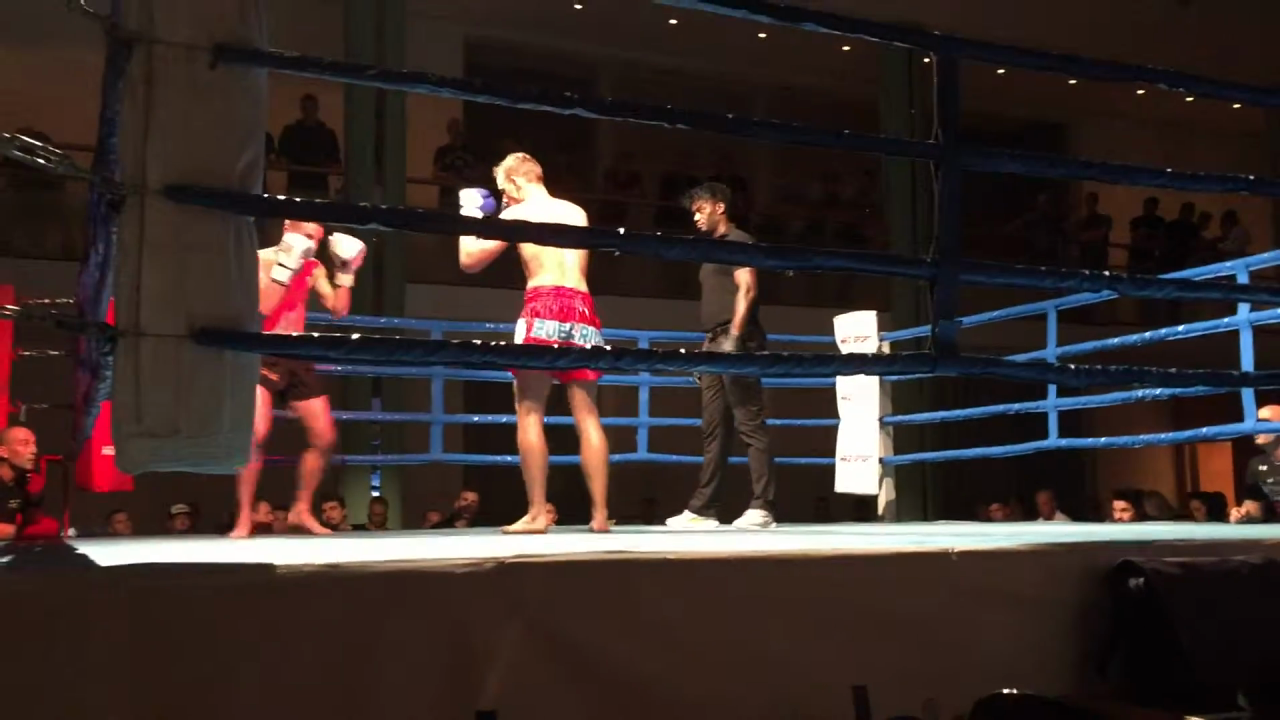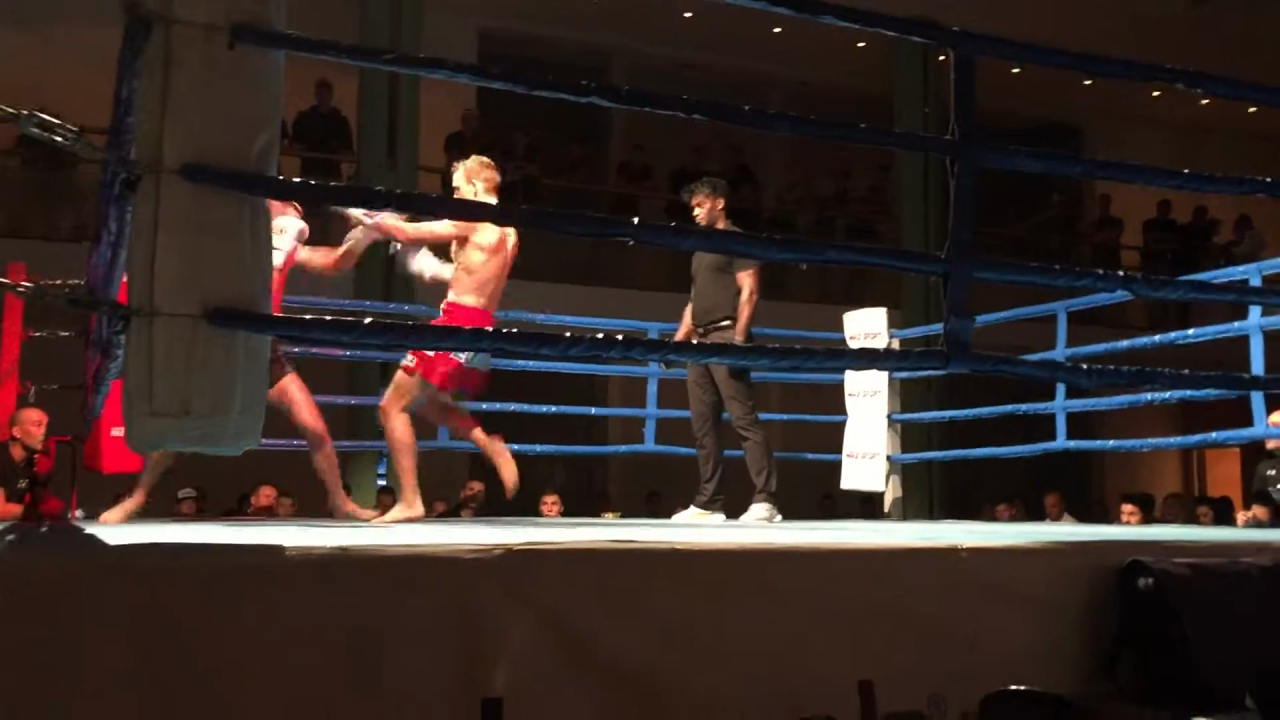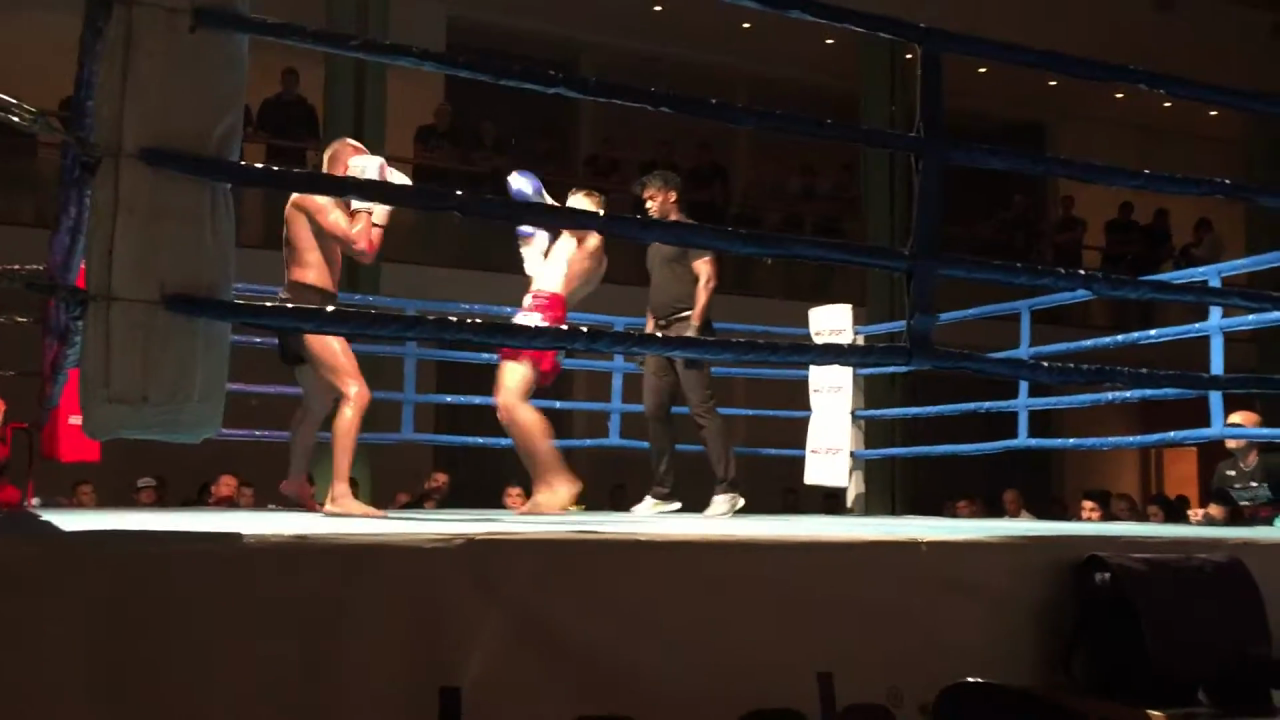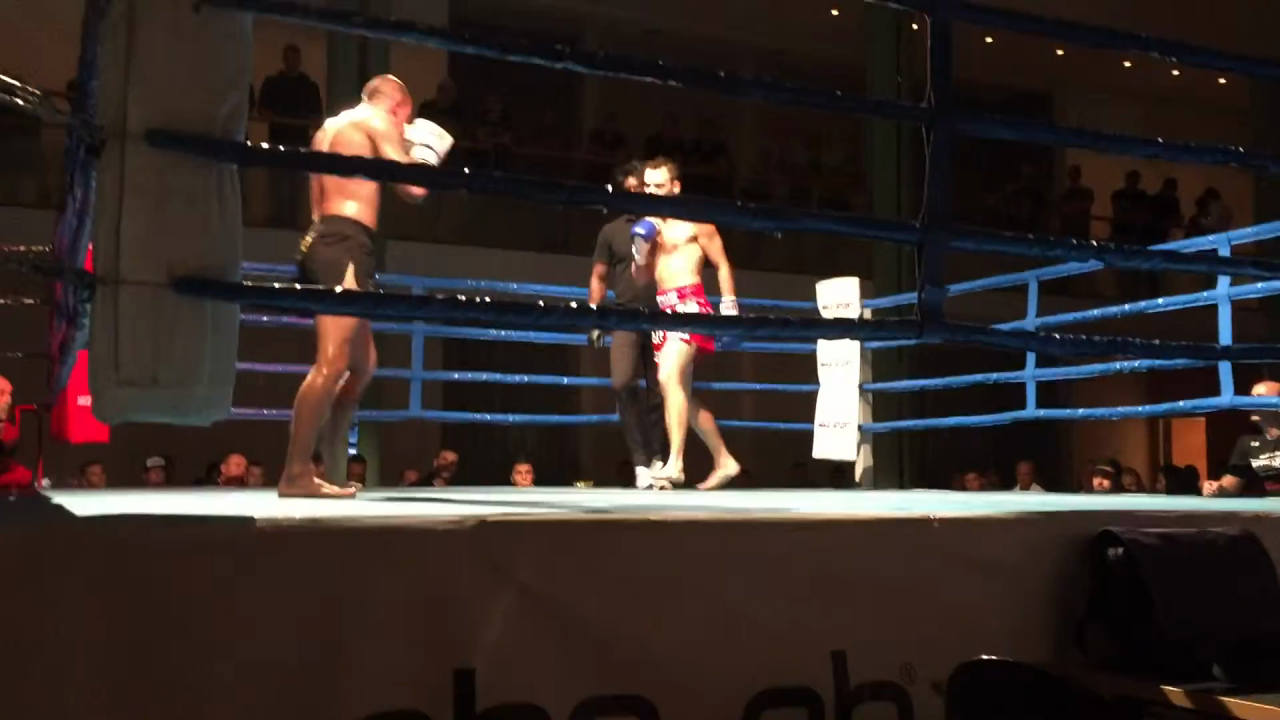
dt=0.7s
person 1, frame 1
left shoulder: (312, 267)
right shoulder: (259, 260)
left elbow: (339, 309)
right elbow: (264, 306)
left wrist: (345, 271)
right wrist: (286, 261)
left hip: (297, 358)
right hip: (261, 356)
left knee: (322, 438)
right knee: (258, 434)
left ankle: (301, 510)
right ankle: (243, 519)
person 1, frame 2
left shoulder: (290, 252)
left elbow: (337, 263)
left wrist: (359, 238)
right wrist: (277, 251)
left hip: (265, 354)
left knee: (314, 428)
left ankle: (339, 501)
right ankle: (137, 498)
person 1, frame 3
left shoulder: (332, 201)
right shoulder: (312, 195)
left elbow: (366, 253)
right elbow: (357, 242)
left wrist: (377, 204)
right wrist: (370, 203)
left hip: (315, 308)
right hip: (306, 307)
left knee: (319, 401)
right knee: (355, 392)
left ankle: (295, 479)
right ankle: (339, 494)
person 1, frame 4
left shoulder: (329, 129)
right shoulder: (376, 123)
right elbow: (414, 189)
left wrist: (404, 154)
right wrist: (425, 153)
left hip: (324, 246)
right hip: (343, 246)
left knee: (363, 363)
right knee: (332, 363)
left ankle: (334, 467)
right ankle: (296, 474)
person 2, frame 1
left shoulder: (518, 214)
right shoulder: (576, 213)
left elbow: (470, 261)
left wrist: (469, 219)
left hip: (544, 309)
right hip: (582, 313)
left knee: (528, 414)
right knee: (586, 416)
left ankle: (536, 512)
right ankle: (599, 513)
person 2, frame 2
left shoulder: (471, 220)
right shoulder: (505, 229)
left elbow: (408, 233)
left wrist: (374, 219)
left hip: (459, 326)
right hip: (480, 327)
left knee: (392, 407)
right knee: (431, 405)
left ankle: (410, 501)
right ankle: (496, 451)
person 2, frame 3
left shoulder: (590, 234)
right shoulder: (599, 261)
left elbow: (576, 227)
left wrist: (541, 199)
right wrist: (537, 247)
left hip: (540, 313)
right hip: (543, 316)
left knee: (509, 402)
right knee: (510, 404)
left ankle: (557, 479)
right ankle: (544, 488)
person 2, frame 4
left shoulder: (695, 222)
right shoulder: (649, 225)
left elbow: (722, 264)
right elbow: (641, 276)
left wrist: (728, 307)
right wrist: (640, 251)
left hip: (689, 304)
right hip: (663, 309)
left knee: (669, 376)
right knee: (683, 396)
left ankle: (675, 462)
right ankle: (724, 461)
person 3, frame 1
left shoulder: (738, 241)
left elbow: (747, 290)
left wrist: (733, 338)
right wrist: (705, 350)
left hip: (736, 341)
right hip: (715, 344)
left knee: (749, 424)
right knee: (713, 429)
left ankle: (761, 507)
right ankle: (702, 508)
person 3, frame 2
right shoulder: (701, 250)
left elbow: (749, 293)
left wrist: (739, 340)
right wrist: (677, 341)
left hip: (725, 337)
right hip: (700, 342)
left knee: (743, 419)
right knee: (703, 425)
left ankle: (765, 500)
right ankle: (708, 503)
person 3, frame 3
right shoulder: (655, 243)
left elbow: (707, 279)
left wrist: (695, 326)
right wrist: (648, 334)
left hip: (685, 327)
right hip: (660, 334)
left knee: (702, 408)
right knee: (654, 411)
left ankle: (726, 490)
right ankle: (660, 492)
person 3, frame 4
right shoulder: (611, 232)
right elbow: (599, 278)
left knee: (658, 395)
right knee: (621, 384)
left ankle: (657, 462)
right ankle: (642, 460)
